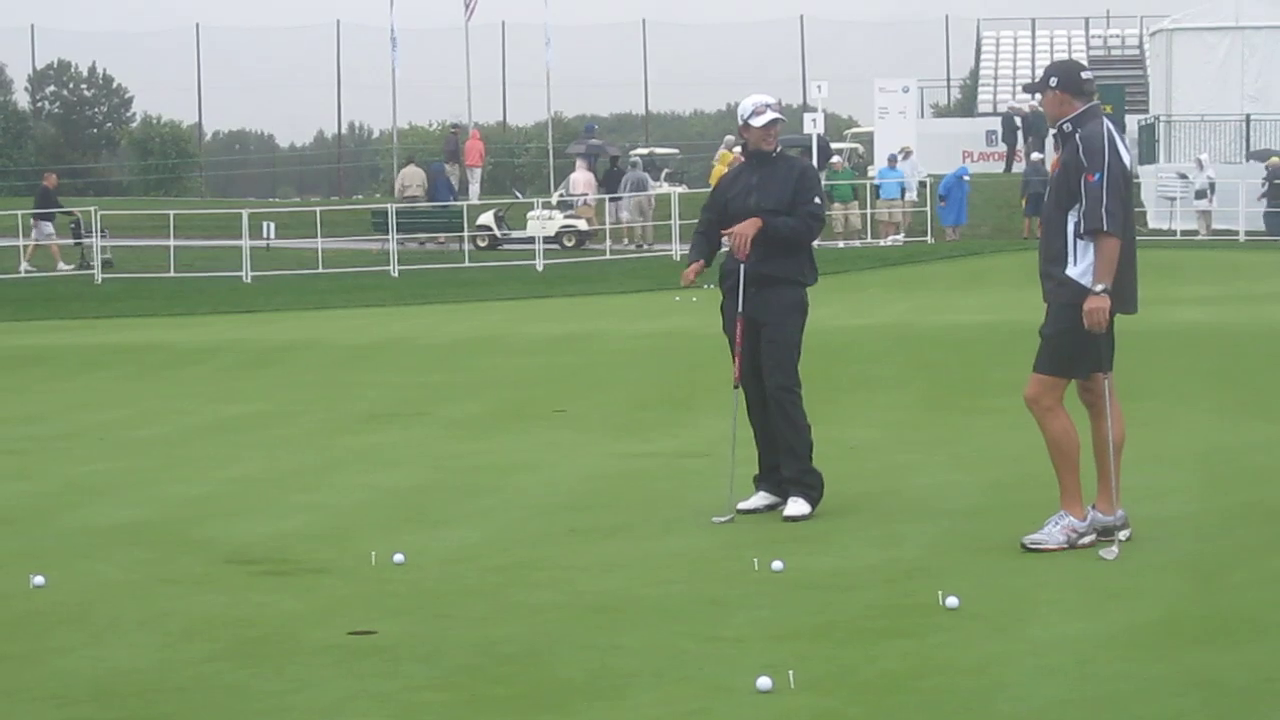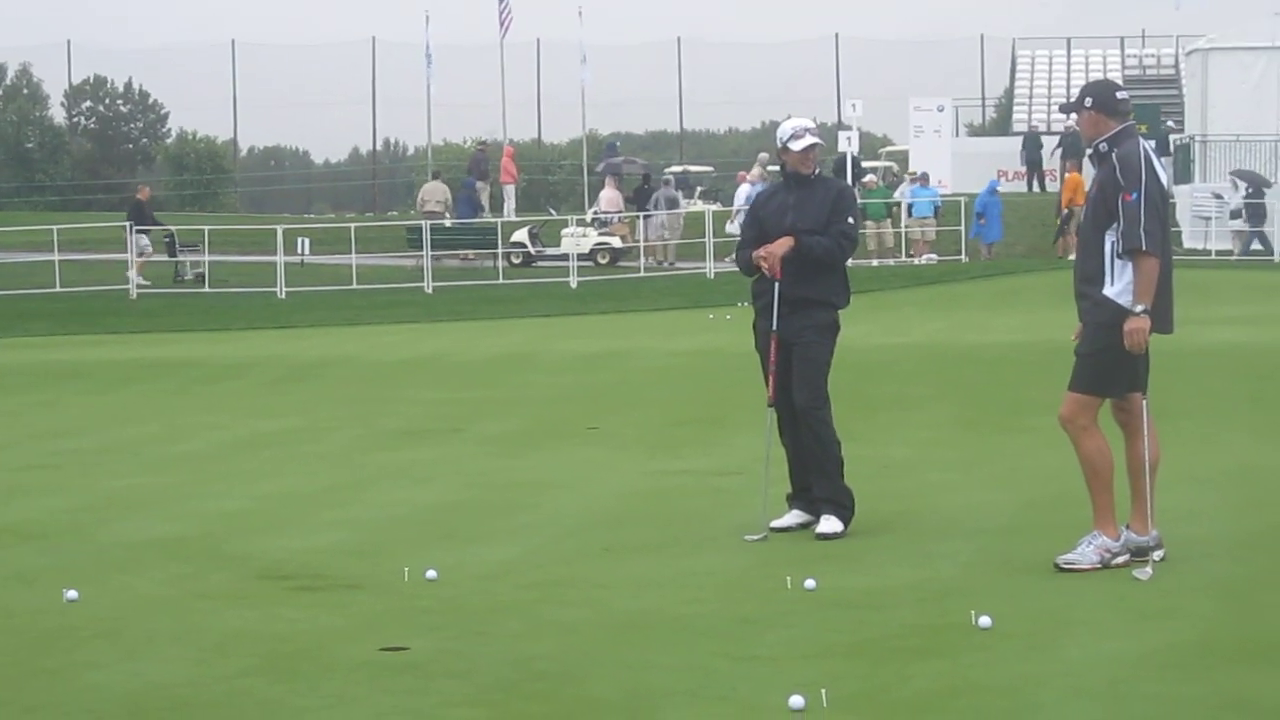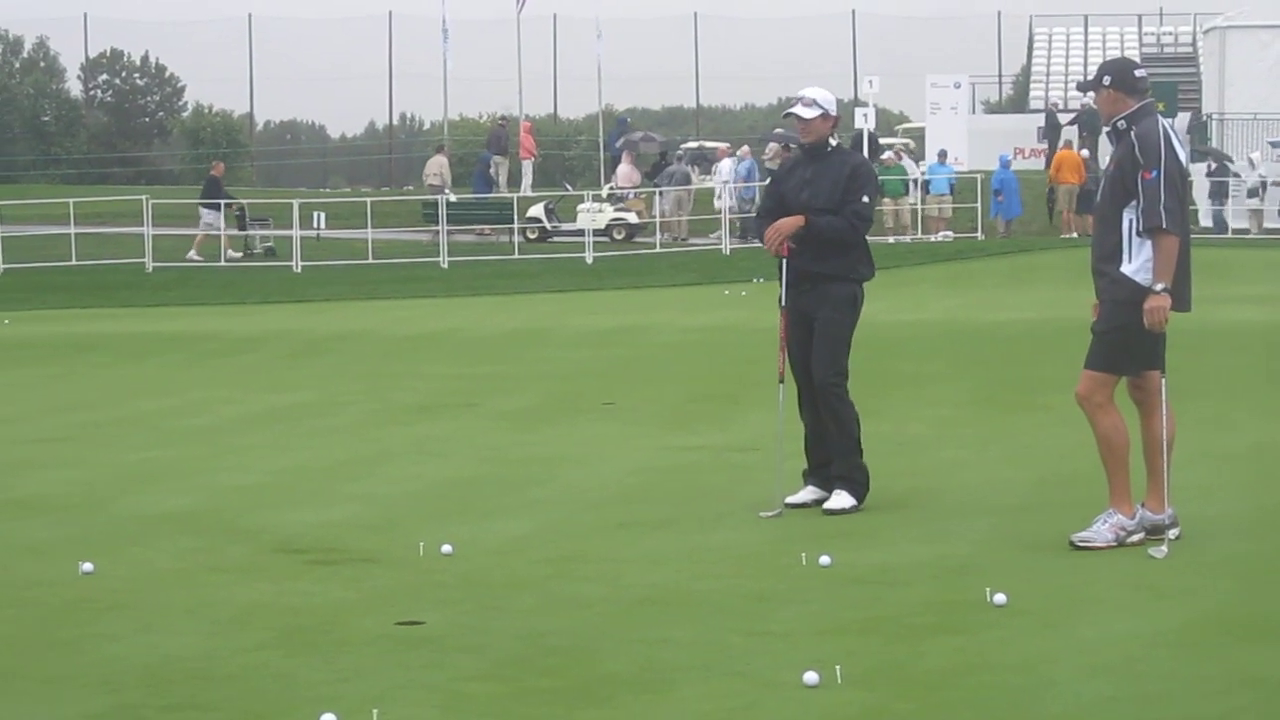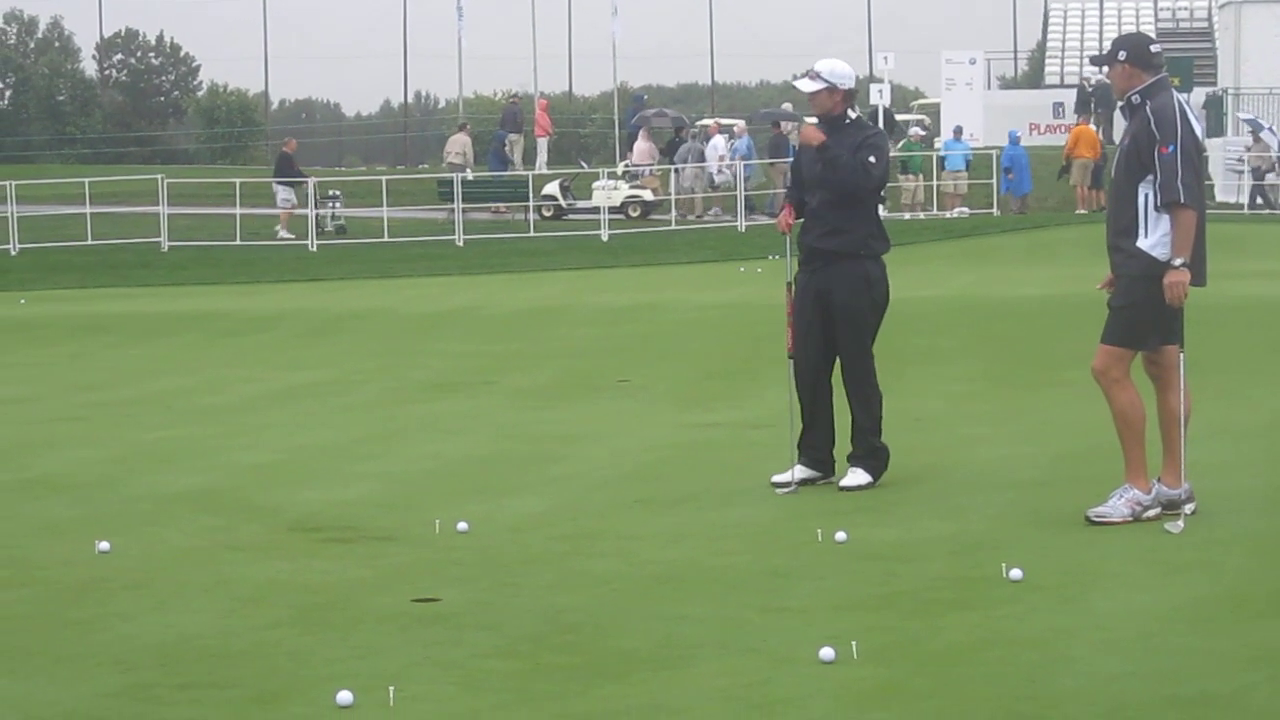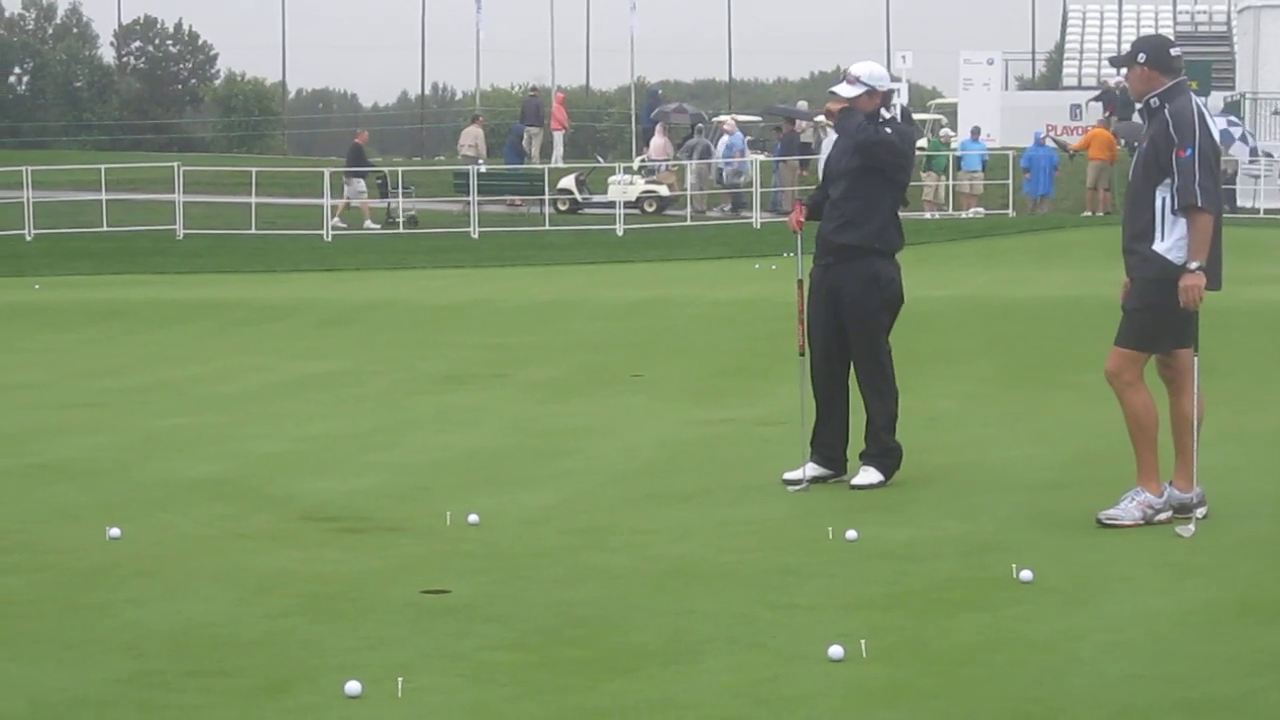
dt=1s
person 1, frame 1
left shoulder: (1093, 139)
right shoulder: (1085, 138)
left elbow: (1109, 222)
left wrist: (1100, 289)
left hip: (1084, 291)
right hip: (1080, 289)
left knee: (1042, 395)
right knee: (1095, 393)
left ankle: (1075, 516)
right ankle: (1108, 512)
person 1, frame 2
left shoulder: (1129, 160)
right shoulder: (1119, 158)
left elbow: (1147, 242)
left wrist: (1140, 310)
left hip: (1122, 311)
right hip: (1115, 310)
left knee: (1076, 415)
right knee: (1129, 414)
left ankle: (1108, 536)
right ankle: (1141, 533)
person 1, frame 3
left shoulder: (1148, 138)
right shoulder: (1136, 137)
left elbow: (1166, 221)
left wrist: (1161, 288)
left hip: (1139, 289)
right hip: (1131, 288)
left knee: (1093, 392)
right knee: (1146, 393)
left ankle: (1124, 515)
right ankle: (1156, 512)
person 1, frame 4
left shoulder: (1164, 113)
right shoulder: (1148, 112)
left elbow: (1184, 194)
left wrist: (1180, 262)
right wrist: (1124, 263)
left hip: (1157, 265)
right hip: (1147, 263)
left knee: (1109, 367)
right knee: (1162, 369)
left ankle: (1140, 489)
right ankle: (1173, 487)
person 1, frame 5
left shoulder: (1182, 115)
right shoulder: (1165, 115)
left elbow: (1201, 198)
left wrist: (1196, 266)
right wrist: (1138, 269)
left hip: (1172, 269)
right hip: (1161, 268)
left knee: (1122, 370)
right knee: (1176, 374)
left ankle: (1151, 492)
right ankle: (1184, 491)
person 2, frame 1
left shoulder: (799, 172)
right shoulder: (730, 180)
left elbow: (810, 225)
right elbow: (707, 229)
left wrist: (761, 223)
right wrist: (698, 261)
left hip: (783, 293)
right hip: (738, 295)
left knee: (781, 385)
right knee: (753, 390)
left ankle: (802, 486)
right ankle: (772, 482)
person 2, frame 2
left shoulder: (837, 193)
right shoulder: (765, 200)
left elbow: (842, 245)
right elbow: (743, 255)
left wrist: (794, 242)
right wrist: (756, 256)
left hip: (815, 314)
right hip: (770, 314)
left knee: (810, 403)
right knee: (785, 408)
left ankle: (834, 504)
right ankle: (805, 501)
person 2, frame 3
left shoulder: (855, 168)
right shoulder: (788, 169)
left elbow: (855, 224)
right elbow: (766, 216)
left wrist: (803, 222)
right wrist: (772, 235)
left hip: (838, 287)
right hip: (797, 287)
left knee: (828, 379)
right knee: (806, 384)
left ankle: (850, 481)
right ankle: (820, 477)
person 2, frame 4
left shoulder: (869, 138)
right shoulder: (810, 138)
left elbow: (861, 183)
left wrist: (823, 146)
right wrist: (790, 208)
left hip: (855, 266)
right hip: (814, 264)
left knee: (857, 364)
right knee: (809, 366)
left ankle: (868, 459)
right ankle: (815, 459)
person 2, frame 5
left shoulder: (897, 137)
right shoulder: (847, 136)
left elbow: (868, 141)
left wrist: (846, 114)
right wrist: (807, 208)
left hip: (870, 266)
right hip: (830, 262)
left knee: (872, 363)
right knee: (825, 363)
left ankle: (880, 457)
right ankle: (827, 456)
